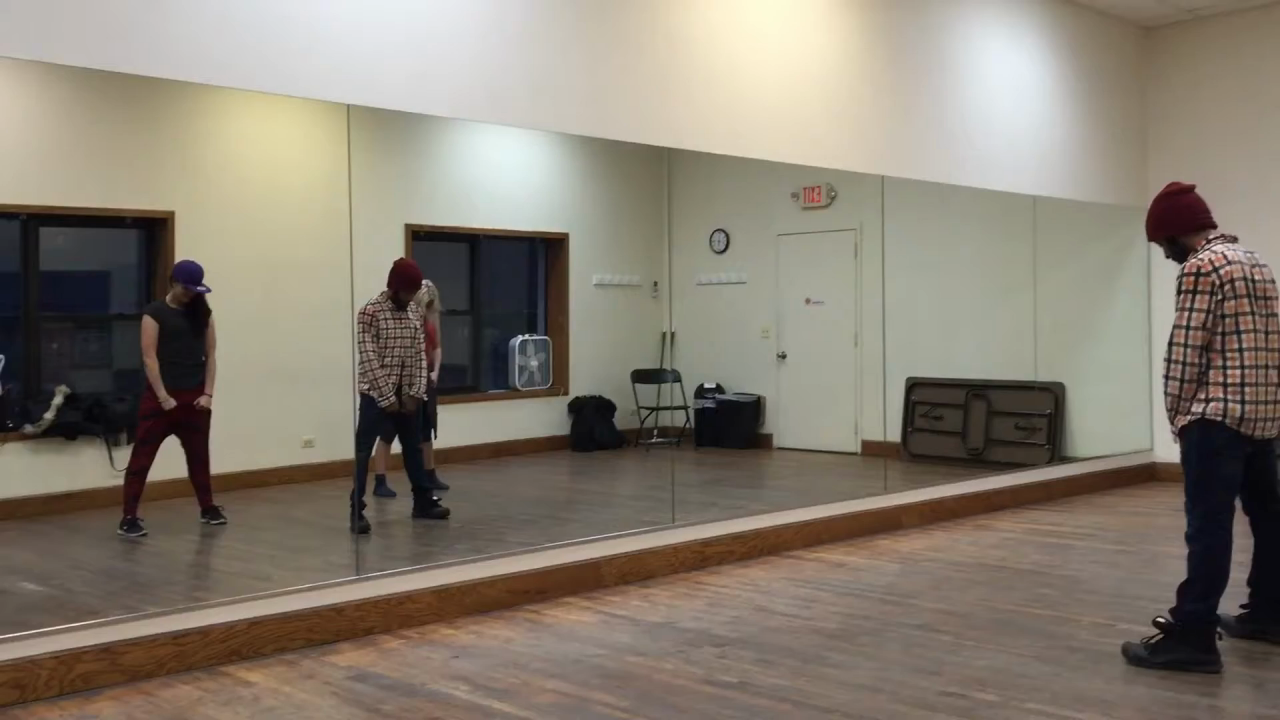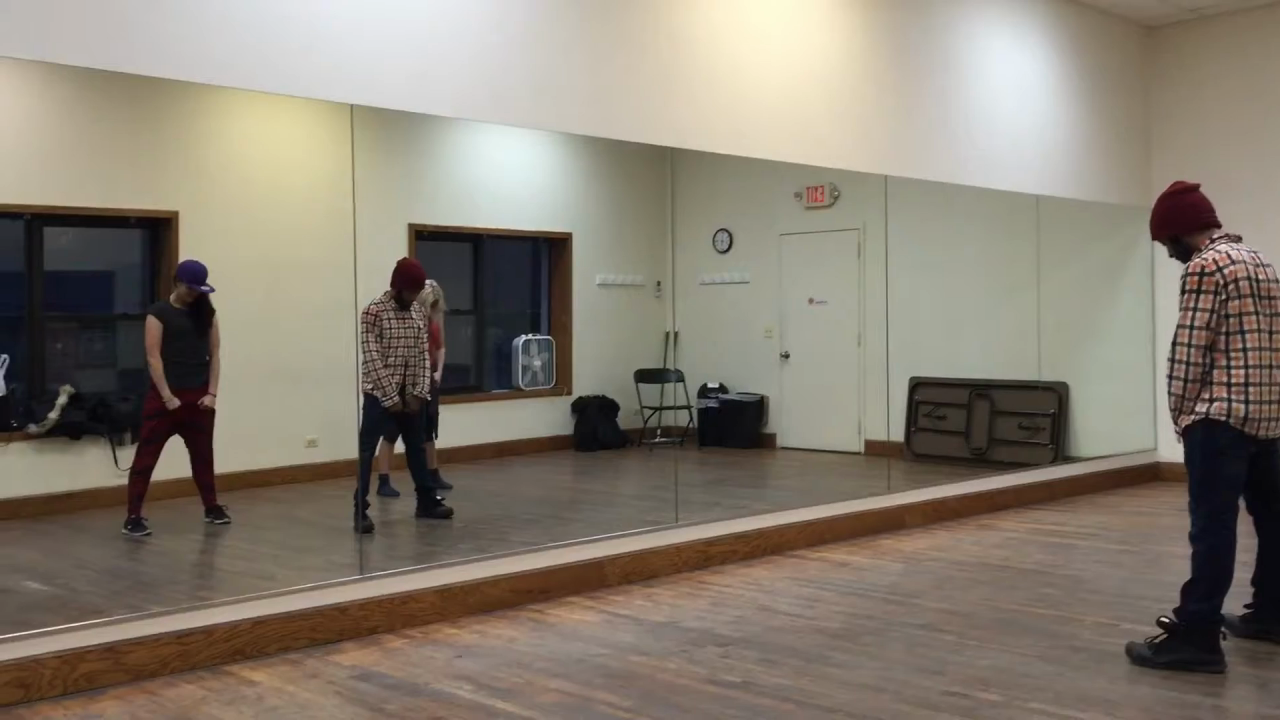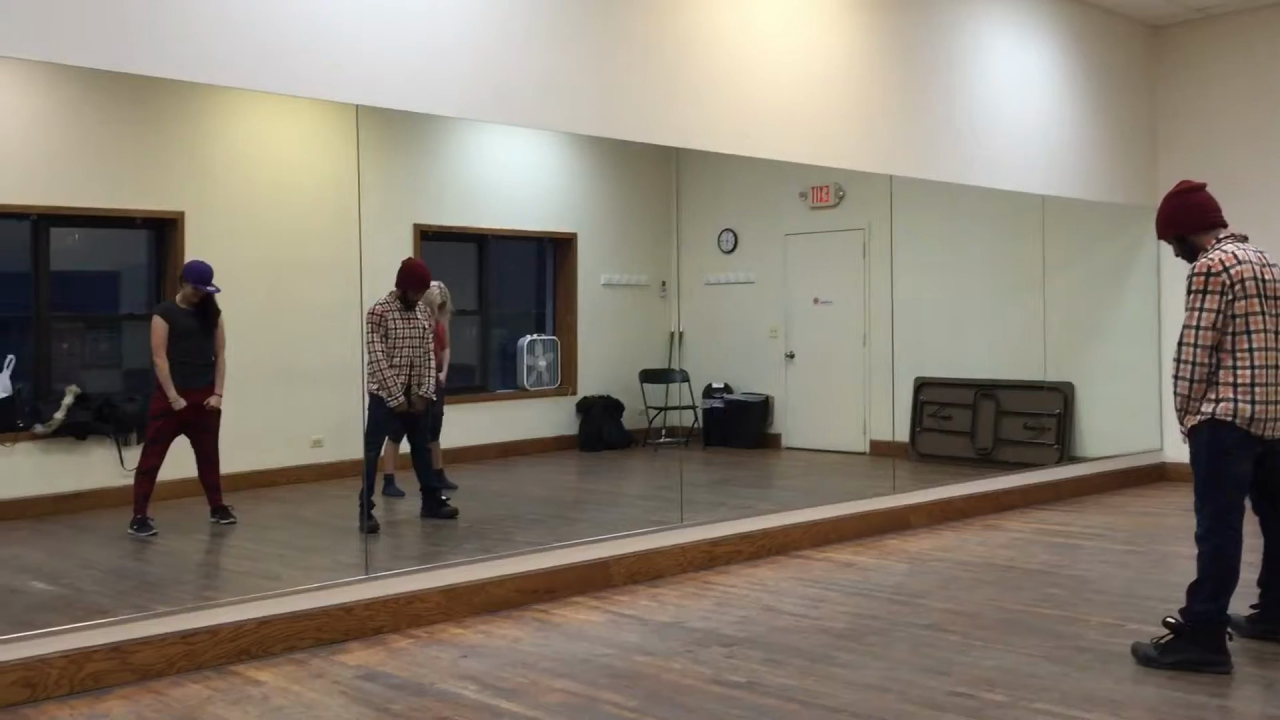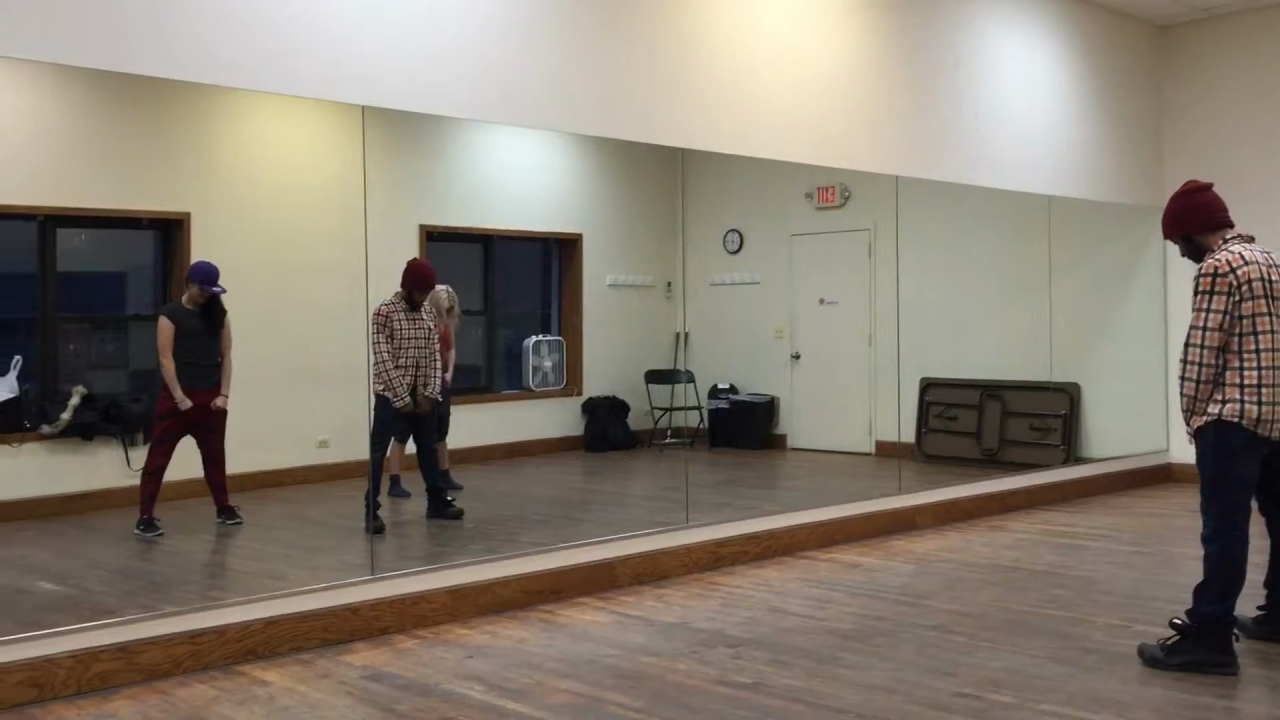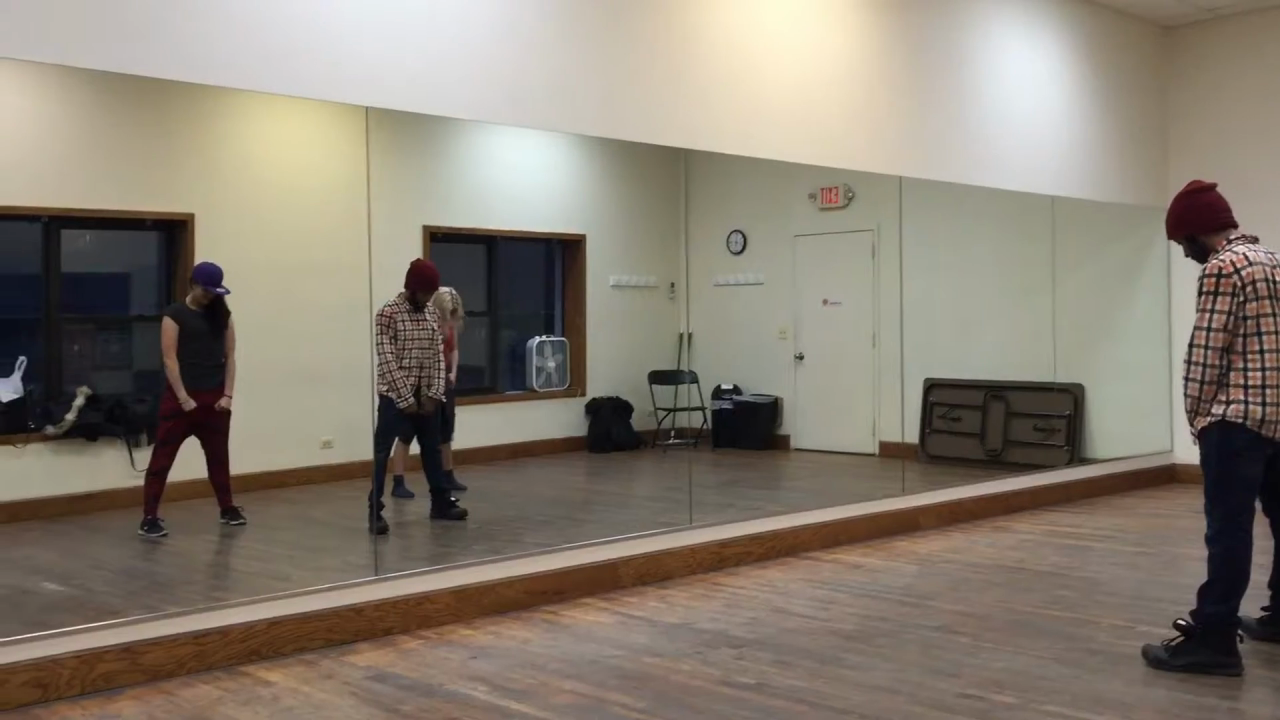
dt=0.1s
person 1, frame 1
left shoulder: (1201, 266)
left elbow: (1186, 350)
left wrist: (1177, 412)
left hip: (1218, 414)
left knee: (1208, 525)
left ankle: (1193, 636)
person 1, frame 2
left shoulder: (1205, 266)
left elbow: (1189, 350)
left wrist: (1181, 412)
left hip: (1222, 414)
left knee: (1213, 525)
left ankle: (1197, 636)
person 1, frame 3
left shoulder: (1211, 266)
left elbow: (1196, 349)
left wrist: (1186, 412)
left hip: (1228, 415)
left knee: (1218, 525)
left ankle: (1203, 636)
person 1, frame 4
left shoulder: (1217, 267)
left elbow: (1203, 350)
left wrist: (1193, 413)
left hip: (1234, 416)
left knee: (1225, 526)
left ankle: (1210, 637)
person 1, frame 5
left shoulder: (1222, 268)
left elbow: (1207, 351)
left wrist: (1196, 414)
left hip: (1237, 417)
left knee: (1228, 527)
left ankle: (1213, 639)
person 2, frame 1
left shoulder: (203, 313)
right shoulder: (155, 313)
left elbow: (210, 355)
right elbow: (149, 358)
left wrist: (208, 393)
right wrist: (163, 397)
left hip: (195, 397)
right hip: (161, 397)
left knee: (199, 455)
right knee: (142, 457)
left ankle: (208, 508)
right ankle: (129, 518)
person 2, frame 2
left shoulder: (206, 313)
right shoulder: (159, 313)
left elbow: (214, 355)
right elbow: (153, 358)
left wrist: (211, 393)
right wrist: (167, 396)
left hip: (199, 397)
right hip: (165, 396)
left knee: (203, 455)
right knee: (146, 457)
left ankle: (212, 508)
right ankle: (133, 517)
person 2, frame 3
left shoulder: (212, 313)
right shoulder: (165, 314)
left elbow: (220, 355)
right elbow: (159, 358)
left wrist: (217, 393)
right wrist: (173, 397)
left hip: (205, 397)
right hip: (170, 396)
left knee: (209, 455)
right knee: (151, 457)
left ankle: (217, 507)
right ankle: (139, 517)
person 2, frame 4
left shoulder: (218, 313)
right shoulder: (171, 314)
left elbow: (226, 356)
right elbow: (165, 359)
left wrist: (224, 394)
right wrist: (179, 397)
left hip: (211, 397)
right hip: (177, 397)
left knee: (215, 455)
right knee: (158, 457)
left ankle: (223, 508)
right ankle: (145, 517)
person 2, frame 5
left shoulder: (222, 315)
right shoulder: (175, 315)
left elbow: (229, 357)
right elbow: (169, 360)
left wrist: (227, 395)
right wrist: (183, 398)
left hip: (215, 398)
right hip: (181, 397)
left knee: (218, 456)
right knee: (162, 458)
left ankle: (227, 509)
right ankle: (149, 518)
person 3, frame 1
left shoulder: (415, 313)
right shoulder: (371, 312)
left elbow: (420, 355)
right elbow: (369, 359)
left wrist: (416, 392)
right wrist: (387, 397)
left hip: (407, 395)
right hip: (376, 394)
left knee: (414, 447)
right knee: (363, 451)
left ankle: (423, 501)
right ankle: (357, 510)
person 3, frame 2
left shoulder: (418, 313)
right shoulder: (374, 312)
left elbow: (423, 355)
right elbow: (372, 359)
left wrist: (420, 392)
right wrist: (390, 397)
left hip: (410, 394)
right hip: (380, 394)
left knee: (417, 447)
right knee: (366, 450)
left ankle: (426, 500)
right ankle: (360, 510)
person 3, frame 3
left shoulder: (423, 313)
right shoulder: (379, 312)
left elbow: (429, 355)
right elbow: (377, 359)
left wrist: (425, 392)
right wrist: (396, 397)
left hip: (416, 394)
right hip: (385, 394)
left knee: (422, 446)
right knee: (372, 451)
left ankle: (431, 500)
right ankle: (366, 510)
person 3, frame 4
left shoulder: (428, 314)
right shoulder: (385, 313)
left elbow: (434, 355)
right elbow: (383, 360)
left wrist: (431, 393)
right wrist: (402, 398)
left hip: (422, 395)
right hip: (391, 395)
left knee: (428, 447)
right knee: (378, 451)
left ankle: (437, 501)
right ankle: (371, 511)
person 3, frame 5
left shoulder: (432, 315)
right shoulder: (389, 313)
left elbow: (438, 356)
right elbow: (387, 361)
left wrist: (435, 394)
right wrist: (406, 399)
left hip: (426, 396)
right hip: (395, 396)
left knee: (432, 448)
right knee: (382, 452)
left ankle: (441, 502)
right ankle: (375, 511)
person 4, frame 1
left shoulder: (432, 318)
left elbow: (436, 347)
left wrist: (435, 372)
left hip: (425, 378)
left knee: (426, 429)
right knee: (389, 431)
left ankle: (430, 476)
right ankle: (380, 482)
person 4, frame 2
left shoulder: (436, 318)
left elbow: (440, 347)
left wrist: (438, 371)
left hip: (428, 378)
left knee: (428, 429)
right knee: (392, 431)
left ankle: (433, 476)
right ankle: (383, 482)
person 4, frame 3
left shoulder: (441, 320)
left elbow: (445, 348)
left wrist: (443, 372)
left knee: (433, 429)
right knee: (397, 431)
left ankle: (438, 476)
right ankle: (389, 482)
person 4, frame 4
left shoulder: (448, 322)
left wrist: (449, 372)
left hip: (439, 379)
left knee: (440, 430)
right knee: (403, 432)
left ankle: (444, 476)
right ankle: (395, 483)
person 4, frame 5
left shoulder: (451, 324)
left wrist: (453, 372)
left hip: (442, 380)
left knee: (445, 430)
right knee: (407, 432)
left ankle: (448, 477)
right ankle: (398, 483)
